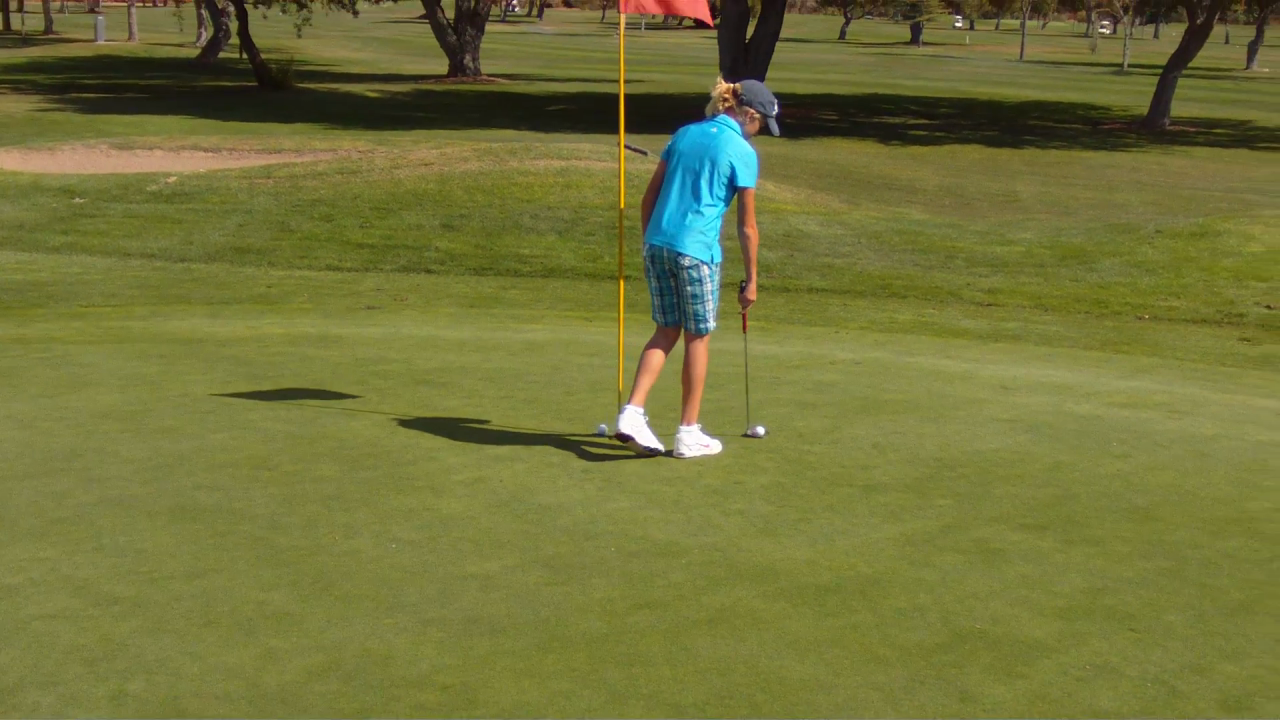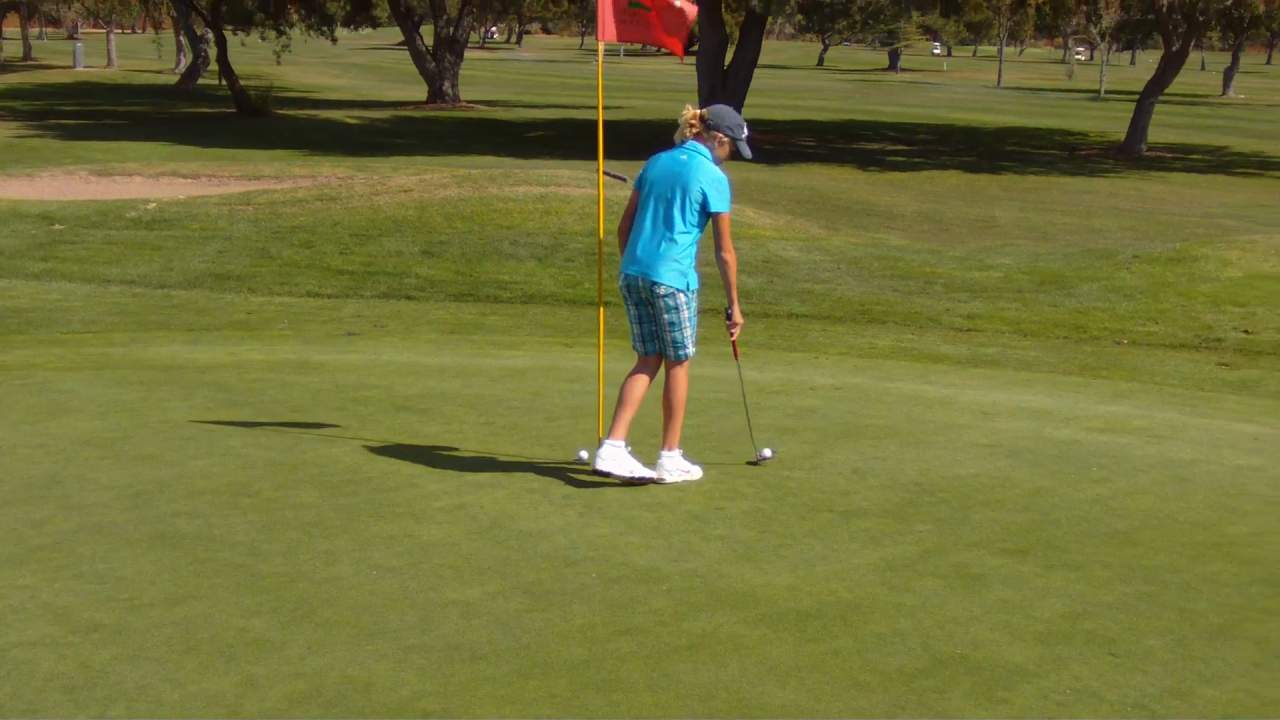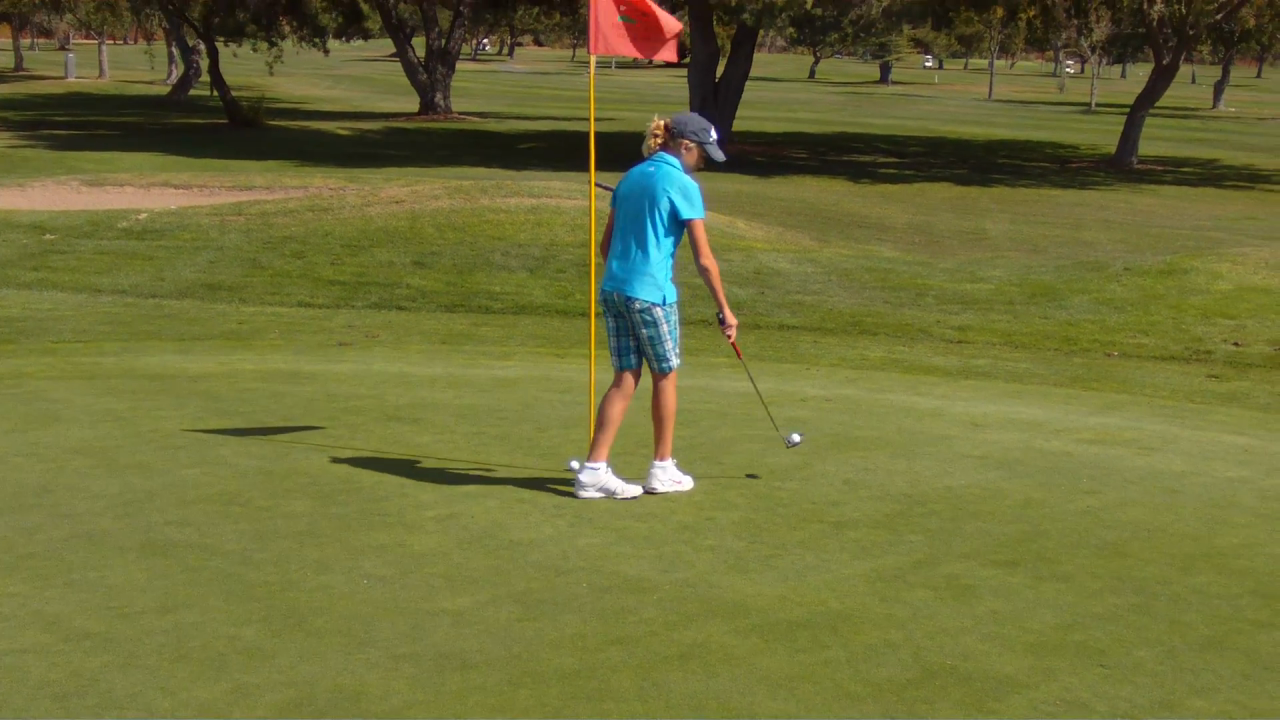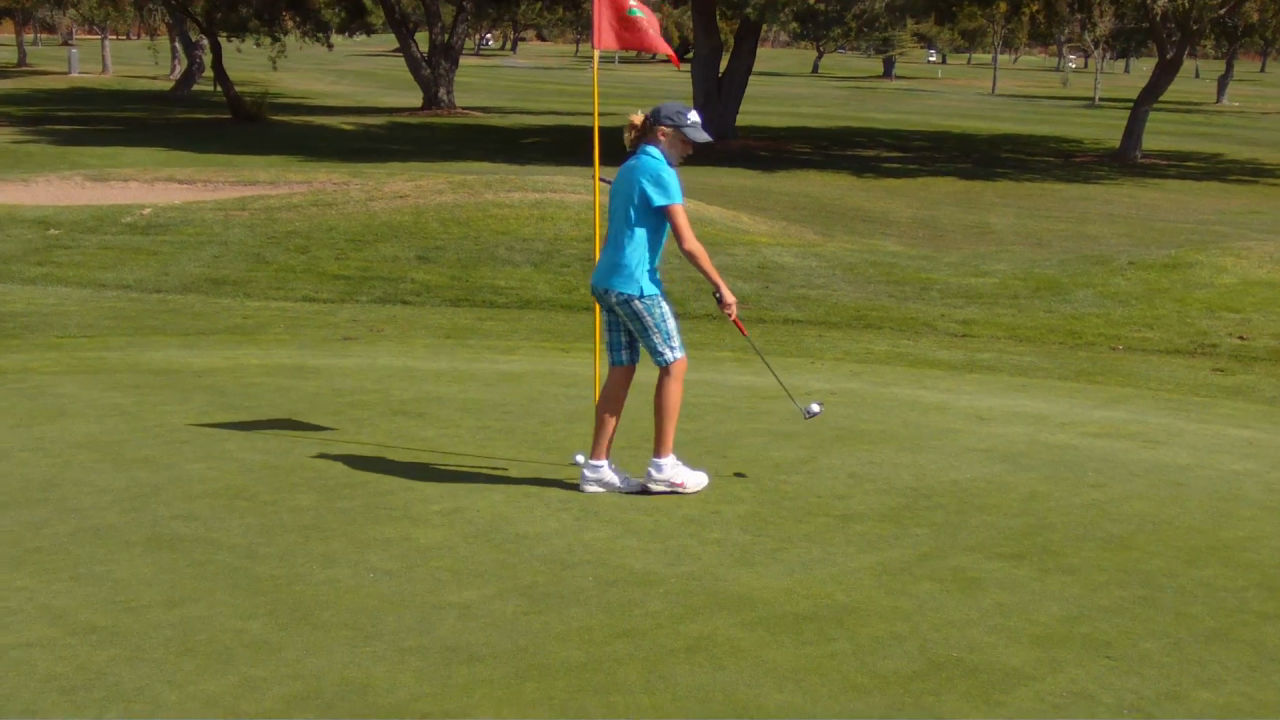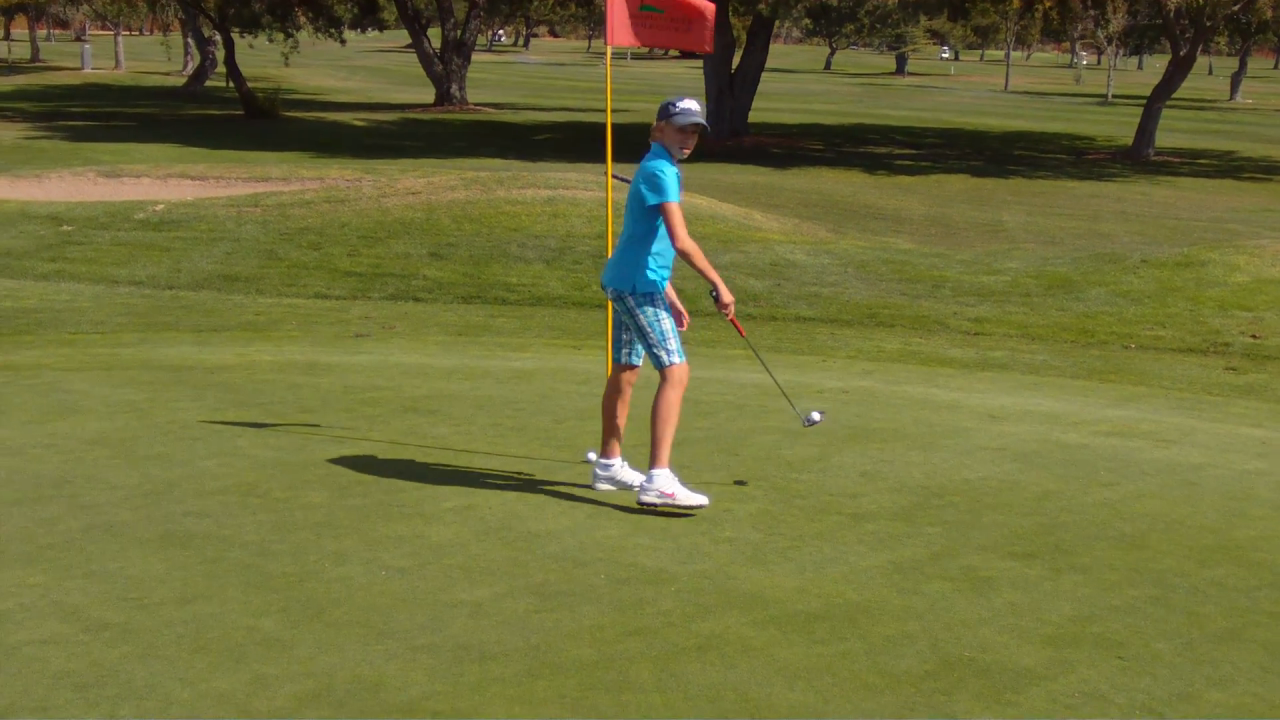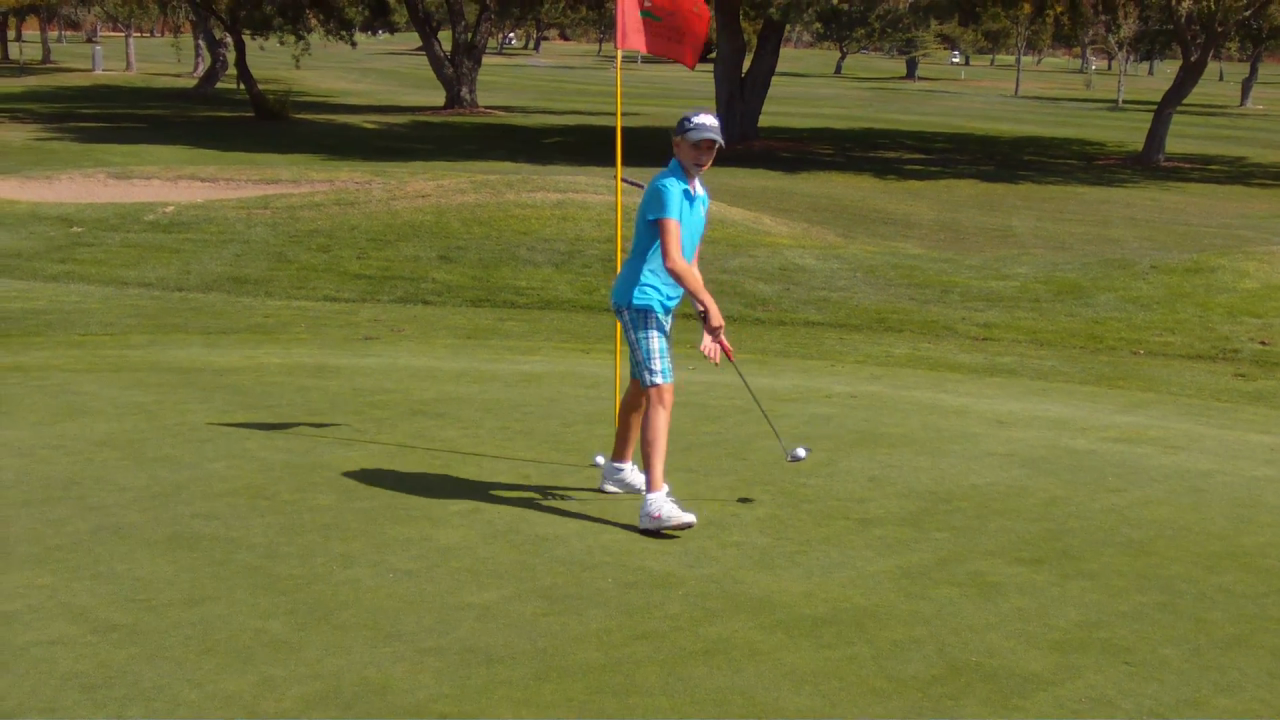
dt=0.2s
person 1, frame 1
left shoulder: (684, 134)
right shoulder: (743, 152)
left elbow: (649, 196)
right elbow: (747, 226)
right wrist: (751, 280)
left hip: (657, 244)
right hip: (696, 251)
left knee: (666, 331)
right knee: (697, 339)
left ankle: (632, 413)
right ankle: (688, 433)
person 1, frame 2
left shoulder: (656, 162)
right shoulder: (713, 178)
left elbow: (624, 226)
right elbow: (724, 251)
right wrist: (734, 304)
left hip: (633, 274)
right hip: (673, 279)
left knee: (648, 361)
right knee: (677, 365)
left ankle: (612, 448)
right ankle: (670, 458)
person 1, frame 3
left shoulder: (630, 177)
right shoulder: (683, 186)
left elbow: (607, 242)
right elbow: (704, 258)
right wrist: (725, 310)
left hip: (612, 289)
right hip: (651, 292)
left knee: (625, 378)
right knee: (665, 376)
left ankle: (594, 471)
right ankle: (663, 468)
person 1, frame 4
left shoulder: (628, 170)
right shoulder: (659, 173)
right elbow: (687, 243)
right wrist: (721, 288)
left hip: (606, 281)
right hip: (635, 285)
left knee: (620, 373)
right knee: (673, 366)
left ankle: (597, 468)
right ankle: (664, 466)
person 1, frame 5
left shoulder: (657, 169)
right shoulder: (660, 171)
right elbow: (681, 242)
left wrist: (671, 296)
right wrist: (719, 285)
left hip: (626, 283)
right hip: (637, 286)
left knee: (625, 372)
right knee: (675, 372)
left ankle: (608, 465)
right ankle: (658, 479)
person 1, frame 6
left shoulder: (700, 195)
right shoulder: (667, 188)
left elbow: (690, 264)
right elbow: (673, 261)
left wrist: (705, 324)
right wrist: (711, 306)
left hip: (658, 301)
right hip: (641, 300)
left knee: (643, 386)
right knee: (660, 393)
left ankle: (619, 469)
right ankle: (656, 502)
